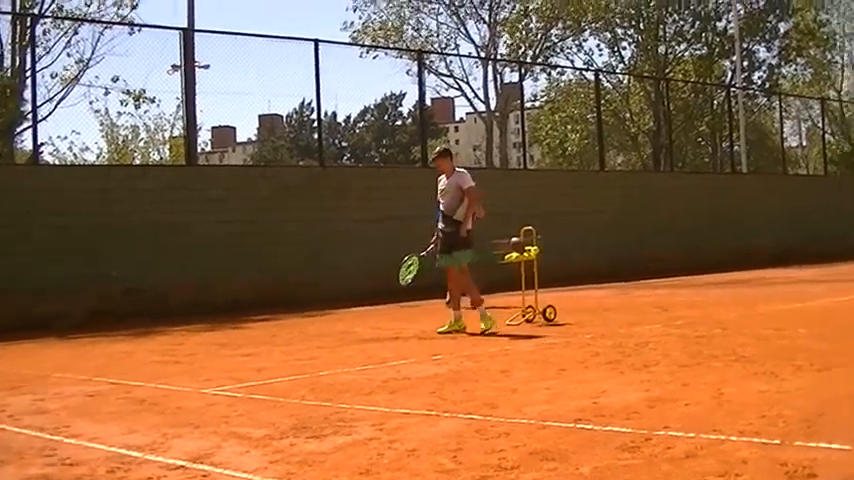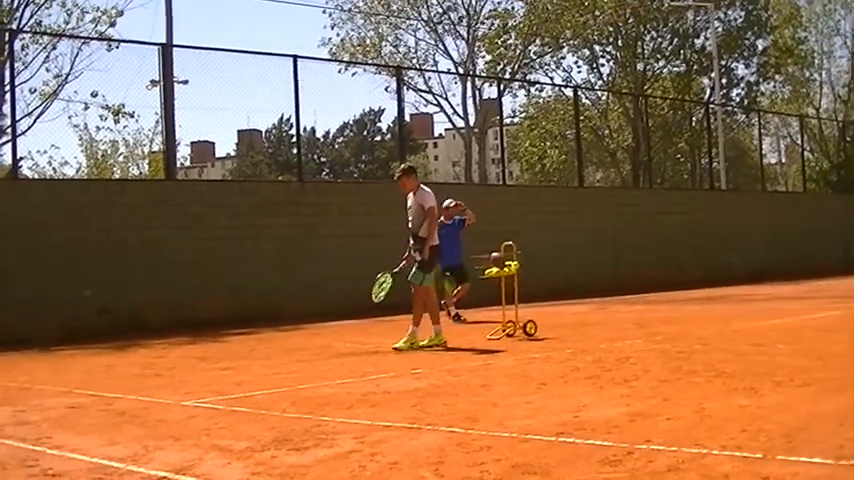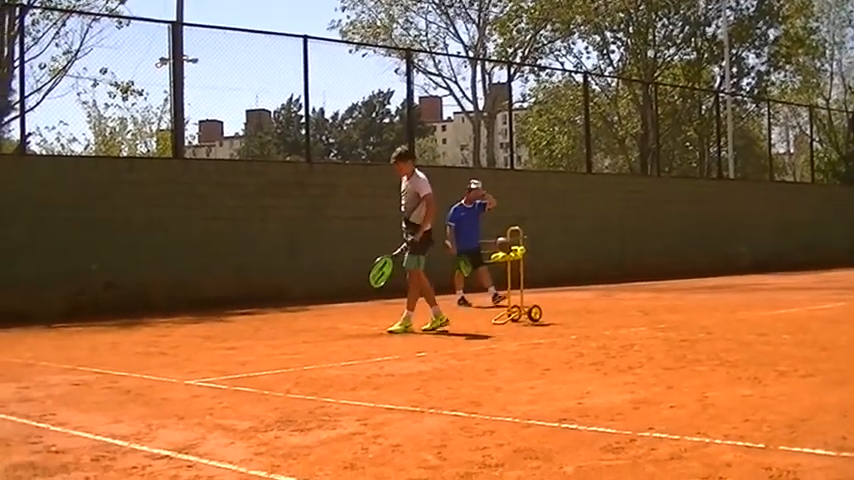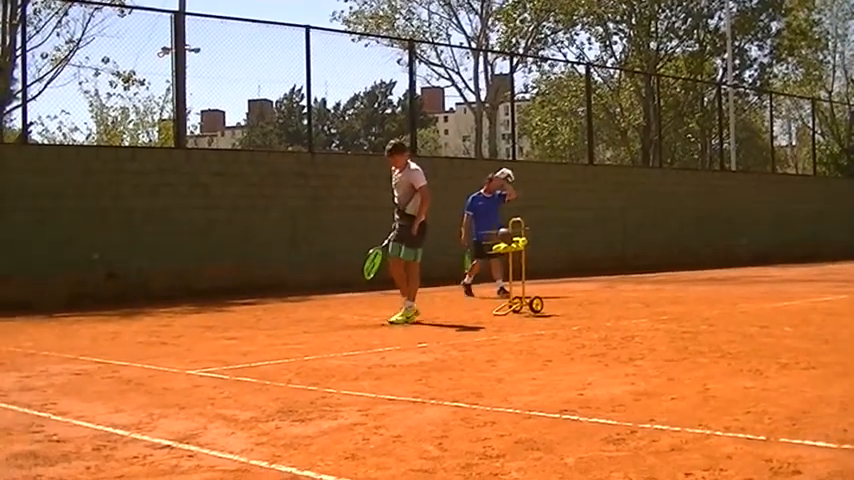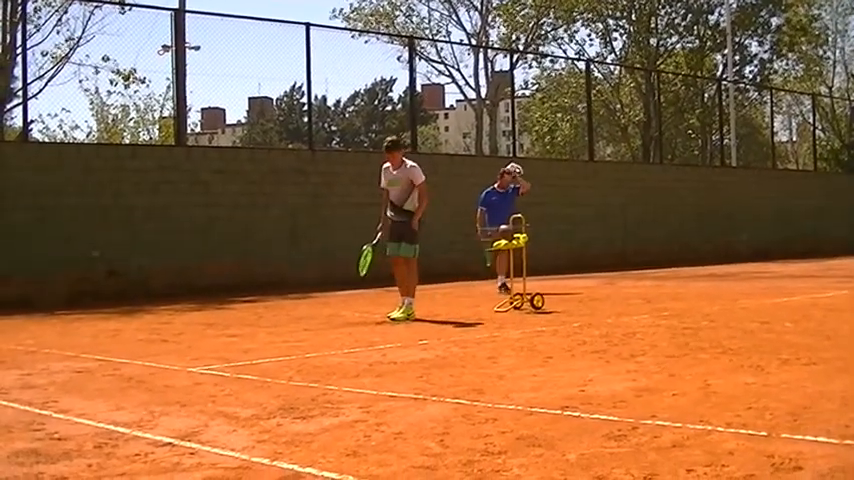
dt=0.3s
person 1, frame 1
left shoulder: (461, 175)
right shoulder: (441, 180)
left elbow: (474, 199)
left wrist: (464, 225)
right wrist: (438, 234)
left hip: (460, 232)
right hip: (445, 233)
left knee: (463, 274)
right knee: (451, 277)
left ankle: (483, 315)
right ankle: (457, 320)
person 1, frame 2
left shoulder: (425, 194)
right shoulder: (410, 197)
left elbow: (433, 220)
left wrist: (426, 247)
right wrist: (410, 250)
left hip: (428, 249)
right hip: (418, 249)
left knee: (417, 292)
right knee: (427, 292)
left ankle: (412, 337)
right ankle: (438, 335)
person 1, frame 3
left shoulder: (419, 180)
right shoulder: (405, 180)
left elbow: (431, 208)
left wrist: (420, 232)
left hip: (420, 234)
right hip: (411, 233)
left knee: (413, 277)
right knee: (418, 276)
left ankle: (406, 321)
right ankle: (438, 316)
person 1, frame 4
left shoulder: (414, 171)
right shoulder: (394, 171)
left elbow: (426, 199)
left wrist: (416, 223)
left hip: (414, 225)
right hip: (400, 224)
left knee: (411, 266)
right knee: (394, 265)
left ankle: (408, 310)
right ankle: (409, 305)
person 1, frame 5
left shoulder: (412, 168)
right shoulder: (385, 169)
left elbow: (424, 195)
left wrist: (415, 218)
right wrist: (383, 220)
left hip: (409, 221)
right hip: (394, 221)
left knee: (409, 262)
right knee: (396, 263)
left ankle: (409, 307)
right ankle: (403, 303)
person 2, frame 1
left shoulder: (465, 212)
right shoulder: (446, 214)
left elbow: (480, 213)
right elbow: (441, 233)
left wrist: (475, 204)
right wrist: (442, 248)
left hip: (463, 248)
right hip: (453, 250)
left knee: (459, 275)
right knee: (462, 274)
left ankle: (451, 299)
right ankle: (472, 298)
person 2, frame 2
left shoulder: (457, 222)
right shoulder: (438, 227)
left elbow: (472, 219)
left wrist: (464, 209)
right wrist: (437, 263)
left hip: (458, 262)
right hip: (445, 264)
left knee: (465, 285)
right knee: (448, 288)
left ankle: (447, 303)
right ankle: (454, 313)
person 2, frame 3
left shoulder: (478, 206)
right shoulder: (456, 210)
left elbow: (493, 203)
right elbow: (450, 229)
left wrist: (484, 194)
right wrist: (452, 245)
left hip: (475, 246)
right hip: (462, 247)
left knee: (483, 269)
right knee: (461, 271)
left ankle: (494, 295)
right ankle: (460, 297)
person 2, frame 4
left shoulder: (498, 196)
right shoulder: (474, 199)
left elbow: (513, 195)
right elbow: (467, 218)
left wrist: (504, 184)
right wrist: (465, 235)
left hip: (494, 236)
right hip: (480, 237)
left knee: (496, 260)
right knee: (479, 261)
left ankle: (500, 287)
right ankle: (467, 282)
person 2, frame 5
left shoulder: (512, 190)
right shoulder: (488, 194)
left elbow: (527, 187)
right elbow: (481, 213)
left wrist: (516, 177)
right wrist: (480, 229)
left hip: (508, 230)
right hip: (495, 231)
left knee: (504, 255)
right knee: (503, 253)
left ankle: (501, 282)
right ankle: (501, 281)
